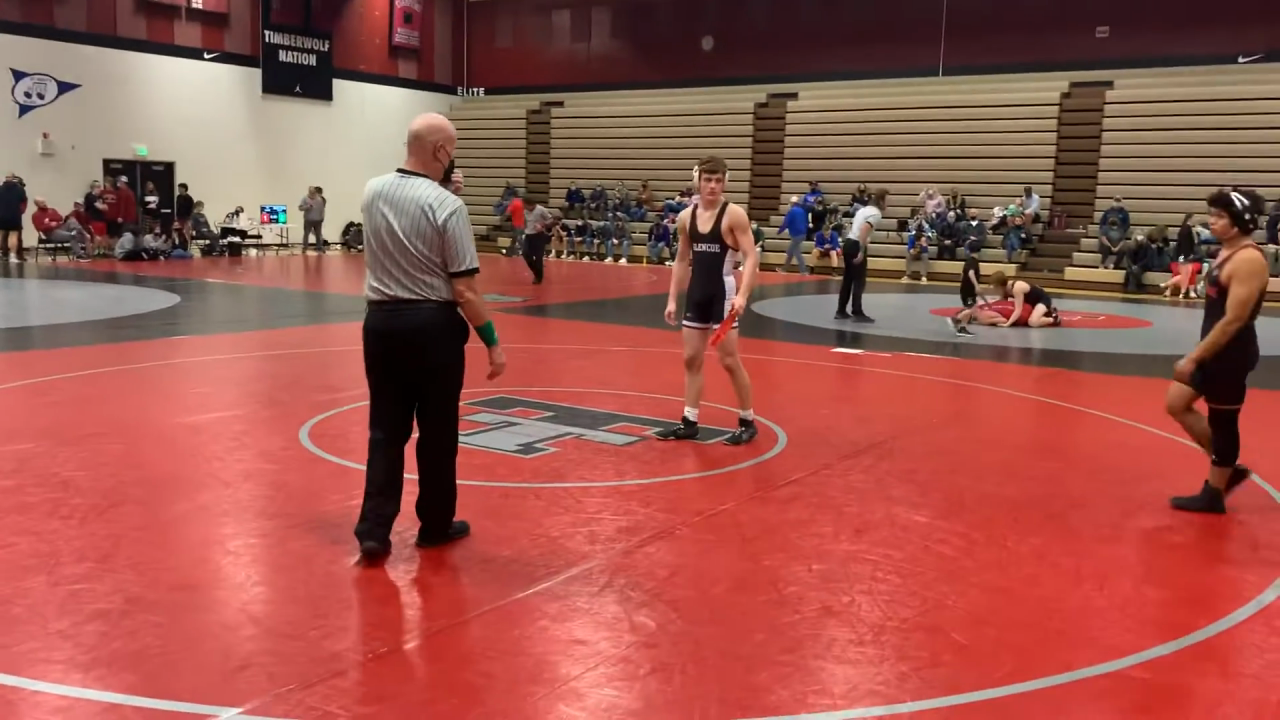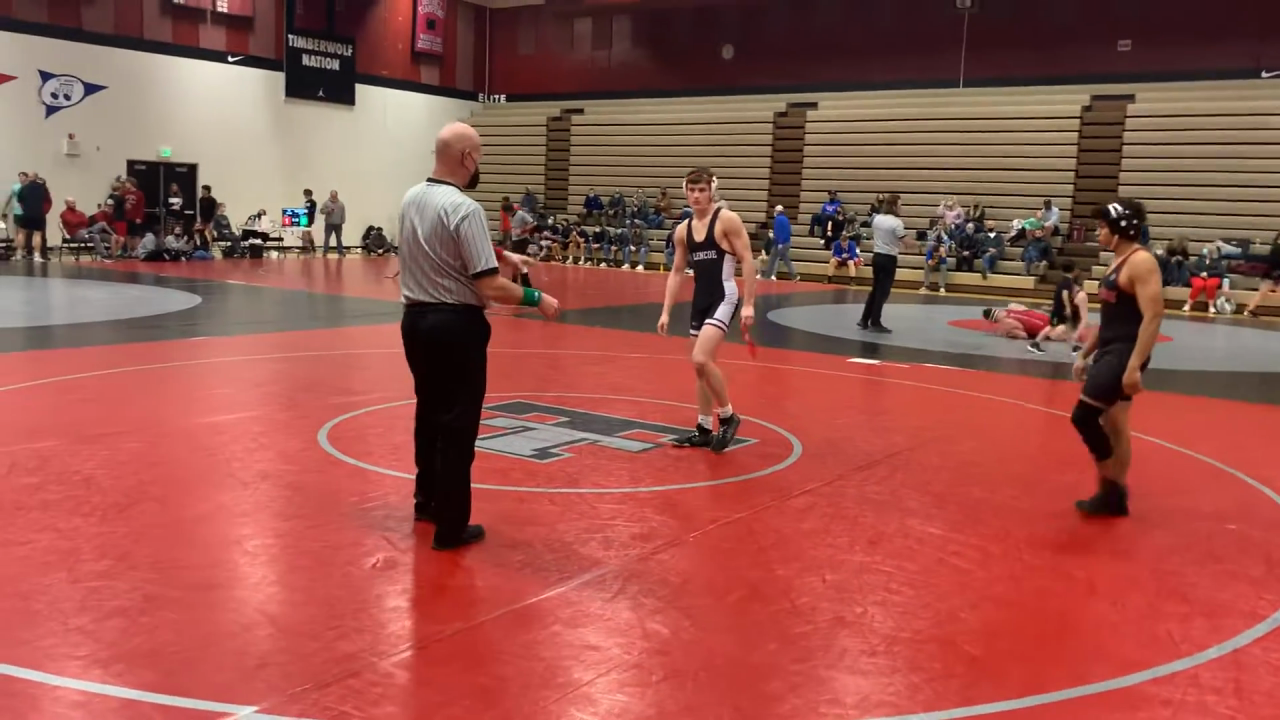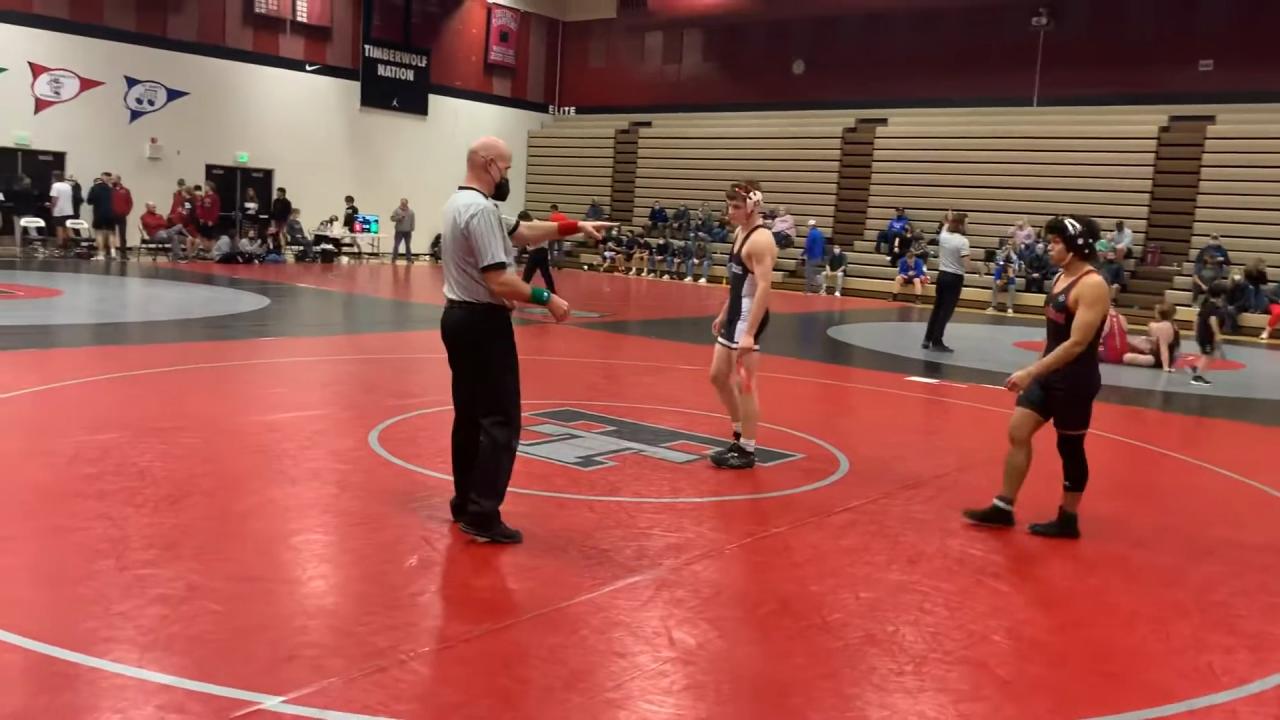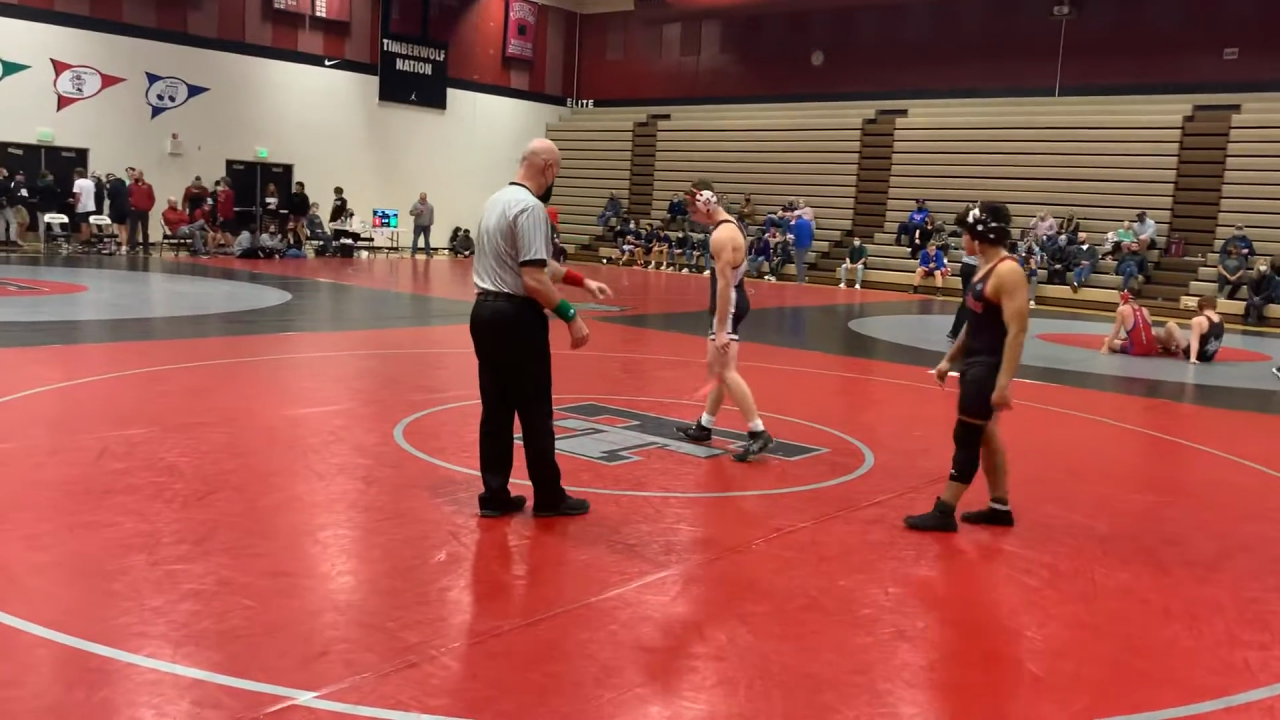
dt=0.7s
person 1, frame 1
left shoulder: (373, 191)
right shoulder: (447, 206)
right elbow: (464, 289)
right wrist: (492, 342)
left hip: (382, 321)
right hip: (432, 325)
left knee: (386, 430)
right knee: (436, 431)
left ankle: (374, 528)
right ankle: (436, 524)
person 1, frame 2
left shoulder: (411, 199)
right shoulder: (464, 209)
right elbow: (490, 288)
left wrist: (501, 256)
right wrist: (537, 299)
left hip: (416, 320)
right hip: (456, 325)
left knee: (429, 416)
right knee: (457, 426)
left ankle: (427, 500)
right ankle: (450, 526)
person 1, frame 3
left shoulder: (459, 203)
right shoulder: (480, 209)
left elbow: (522, 232)
right elbow: (499, 282)
left wrist: (574, 227)
right wrist: (547, 299)
left hip: (458, 318)
right hip: (483, 322)
left knee: (468, 415)
right knee: (500, 420)
left ankle: (465, 502)
right ankle: (482, 514)
person 1, frame 4
left shoulder: (497, 200)
right shoulder: (530, 207)
right elbow: (534, 279)
left wrist: (581, 281)
right wrist: (569, 316)
left hip: (485, 310)
right hip: (517, 316)
left knee: (496, 409)
right knee: (535, 412)
left ankle: (495, 494)
right ankle: (548, 496)
person 2, frame 1
left shoulder: (1249, 260)
right shoulder: (1228, 251)
left elbow: (1233, 320)
left wrist: (1192, 358)
left hip: (1231, 354)
right hip: (1213, 348)
left knee: (1222, 422)
right knee: (1176, 404)
left ankle: (1214, 493)
right ankle: (1229, 469)
person 2, frame 2
left shoulder: (1141, 263)
right shoulder: (1119, 261)
left elbow: (1152, 319)
left wrist: (1134, 366)
right wrist: (1085, 354)
left hip: (1126, 356)
right hip: (1110, 352)
left knee: (1084, 417)
right knee: (1112, 425)
left ankle: (1113, 486)
right ankle: (1112, 492)
person 2, frame 3
left shoulder: (1093, 286)
right shoulder: (1062, 277)
left elbow: (1077, 344)
left wrist: (1030, 372)
right wrist: (1033, 372)
left hip: (1075, 380)
right hip: (1048, 374)
left knee: (1070, 449)
right knee: (1017, 434)
left ankle: (1068, 519)
right ankle: (1002, 508)
person 2, frame 4
left shoulder: (1008, 273)
right shoulder: (987, 267)
left elbow: (1016, 333)
left wrist: (1003, 383)
right wrist: (949, 360)
left hip: (988, 366)
right hip: (974, 363)
left knee: (967, 438)
right knee: (985, 437)
left ankle: (945, 513)
right ankle: (1000, 508)
person 3, frame 1
left shoulder: (734, 214)
right shoulder: (686, 216)
left elbow: (751, 257)
left wrist: (742, 295)
right wrist: (672, 299)
left hip: (723, 294)
right hip: (695, 294)
left knee: (729, 361)
right knee: (691, 359)
left ankle: (747, 422)
right ankle: (689, 422)
person 3, frame 2
left shoulder: (727, 220)
right shoulder: (682, 230)
left elbow: (747, 260)
right elbow: (676, 272)
left wrist: (748, 303)
right wrist: (666, 312)
left hip: (724, 298)
right hip: (700, 299)
left knee: (701, 360)
right knee: (701, 365)
left ankle: (728, 417)
right ankle: (704, 429)
person 3, frame 3
left shoulder: (761, 239)
right shoulder: (740, 233)
left elbow: (763, 288)
left wrist: (750, 333)
right wrist: (724, 313)
left hip: (749, 315)
right hip: (735, 313)
left knee: (743, 384)
right knee: (718, 376)
left ankle: (747, 451)
right ankle: (740, 435)
person 3, frame 4
left shoulder: (720, 235)
right shoulder: (729, 225)
left elbow: (724, 283)
left wrist: (721, 329)
left hip: (727, 305)
right hip: (734, 301)
left knee: (727, 373)
right knee: (716, 369)
left ankle: (758, 433)
right ankle: (704, 426)
